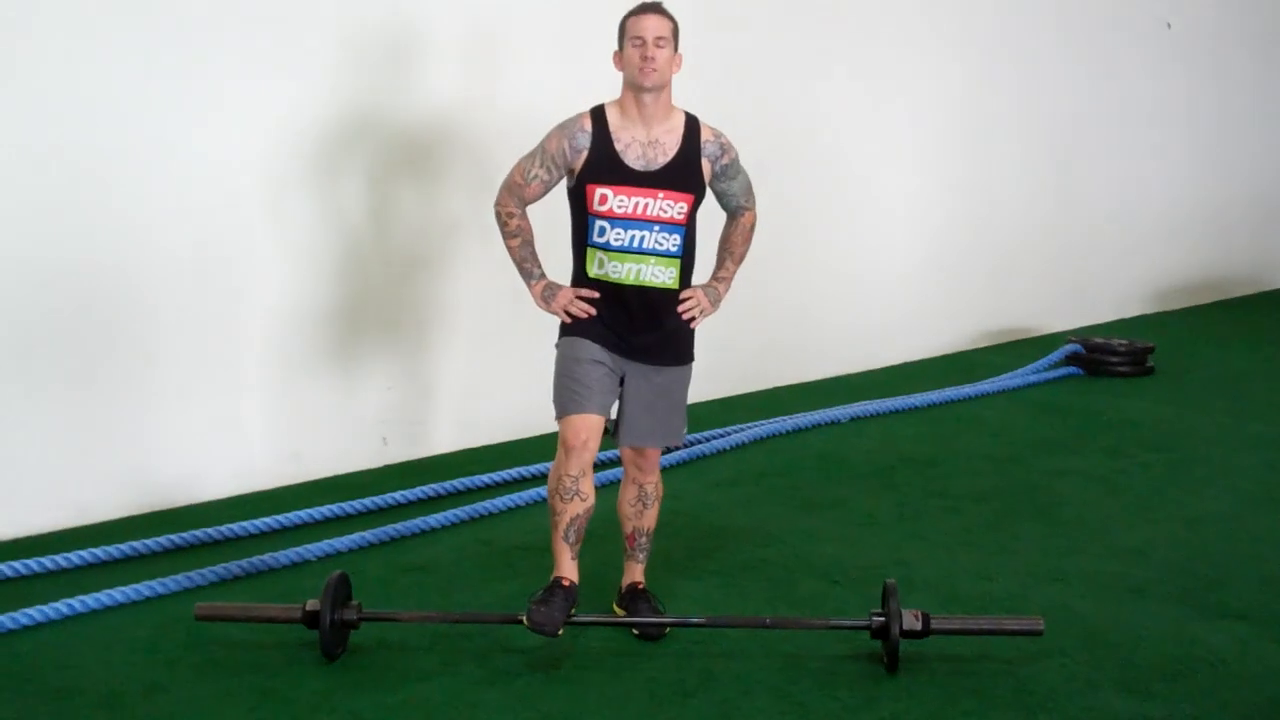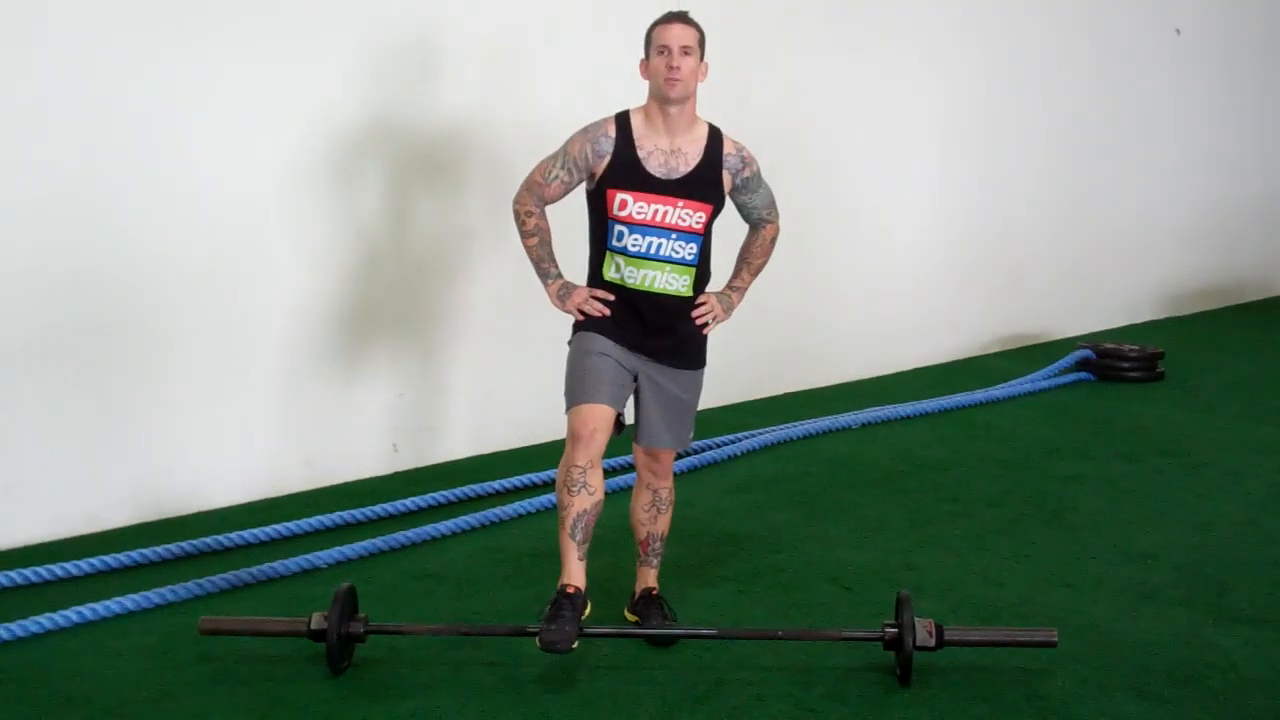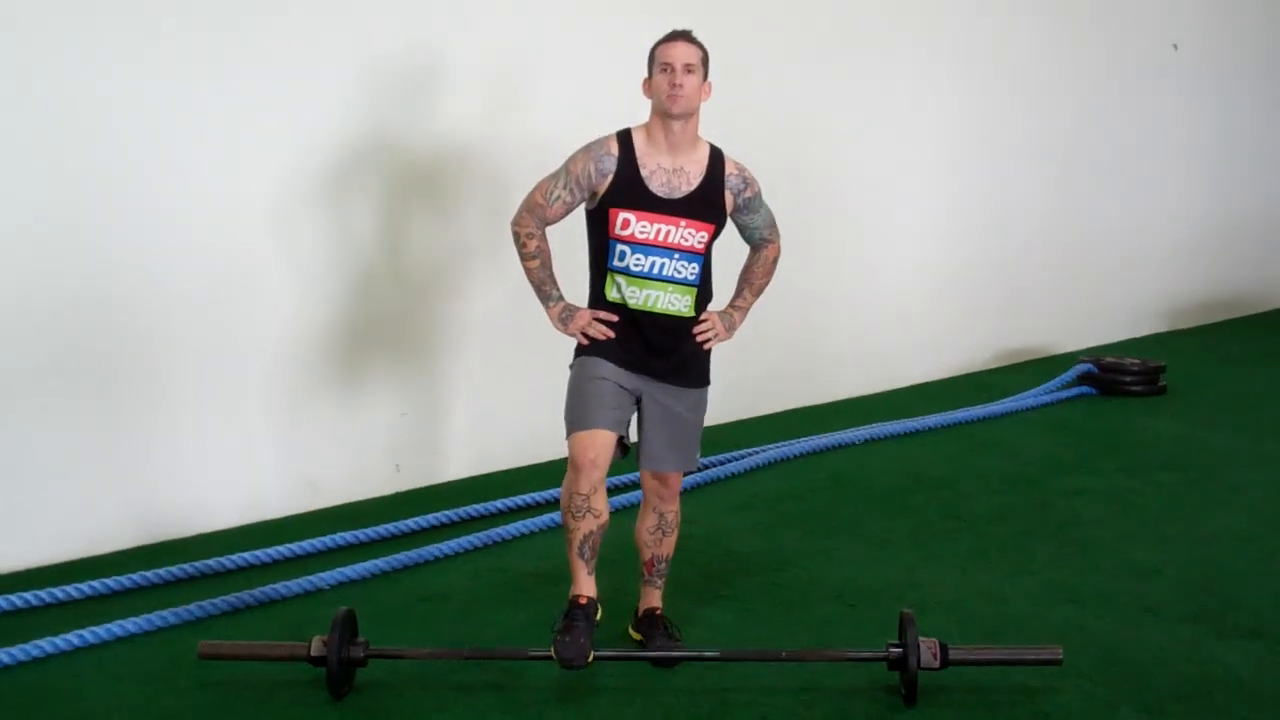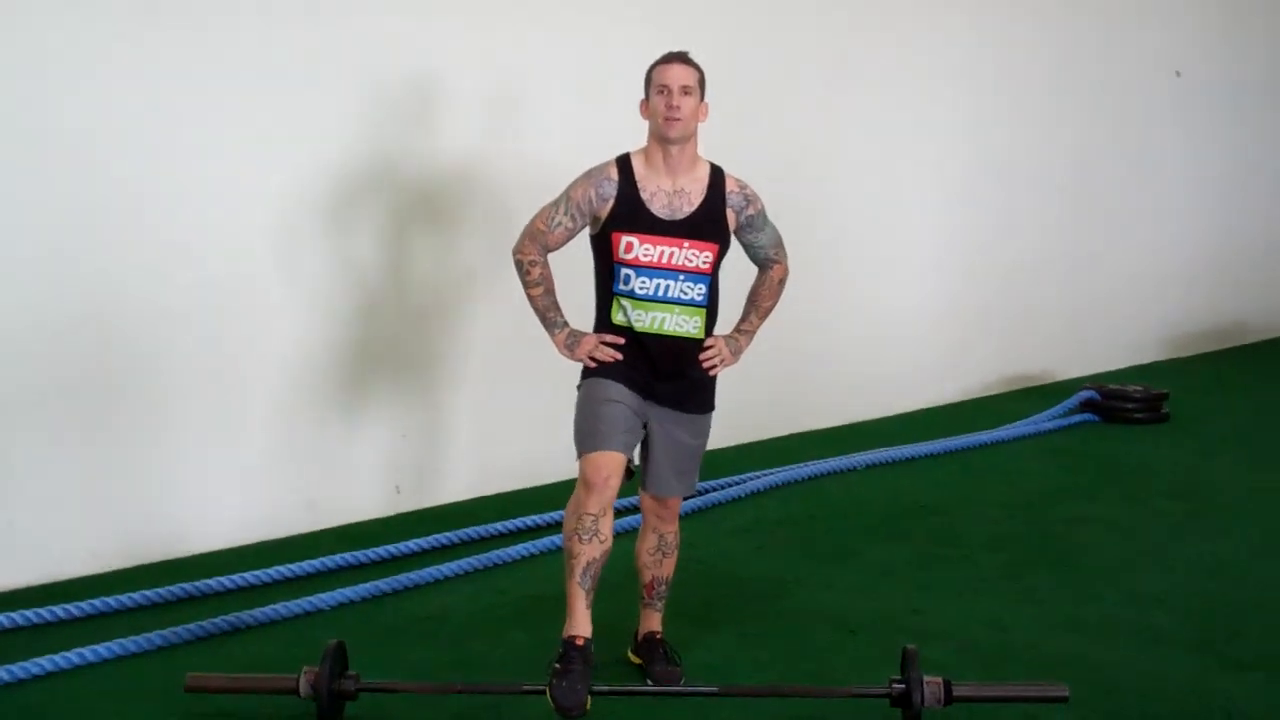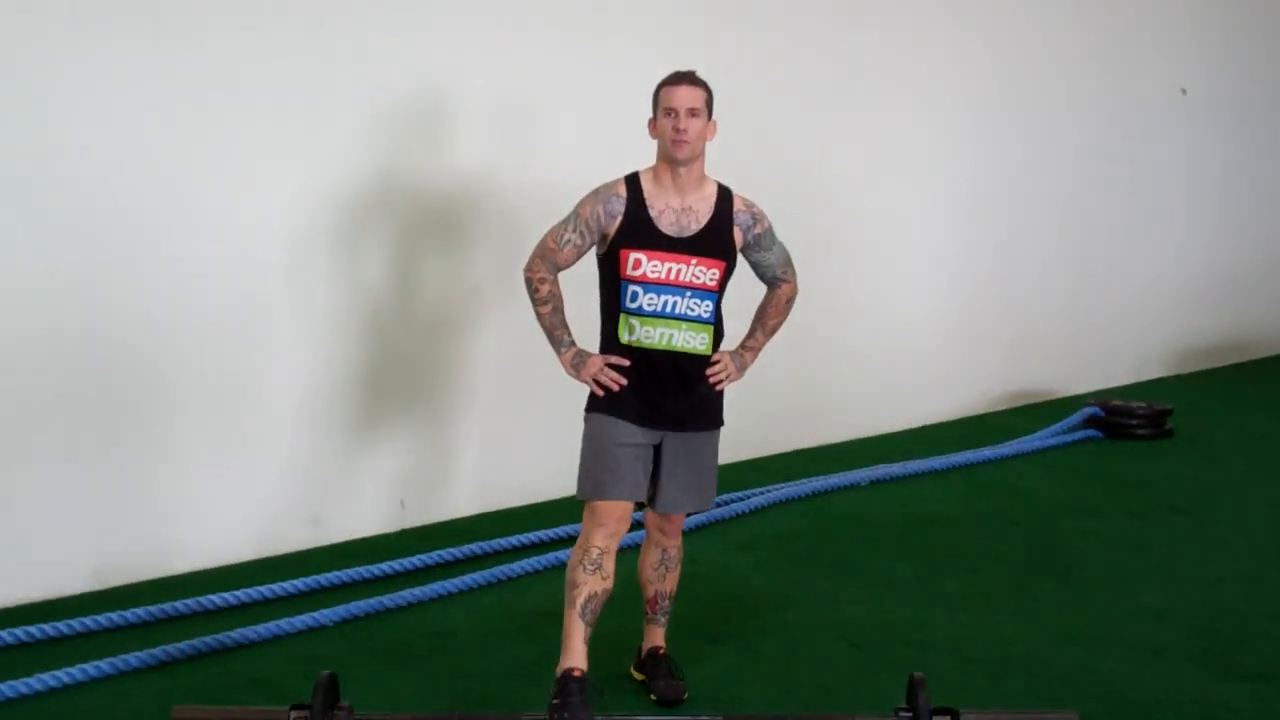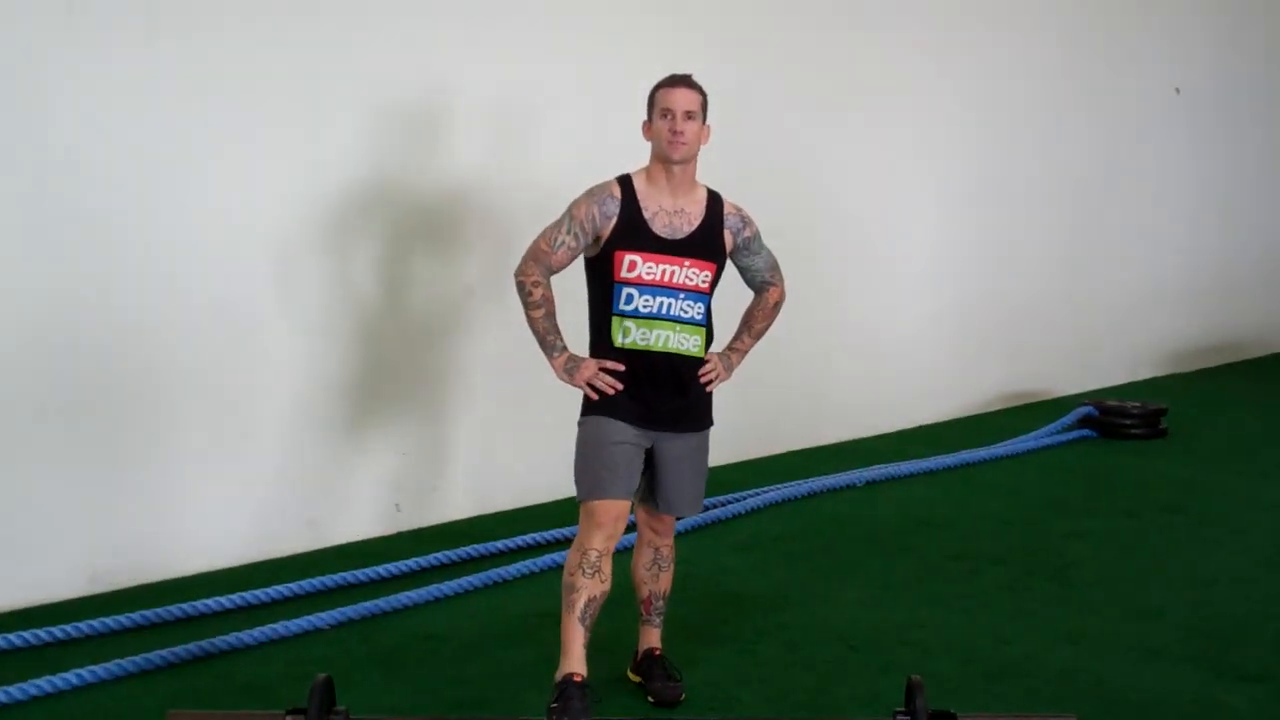
dt=0.4s
person 1, frame 1
left shoulder: (708, 145)
right shoulder: (578, 136)
left elbow: (744, 210)
right elbow: (509, 202)
left wrist: (719, 287)
right wrist: (539, 286)
left hip: (664, 335)
right hip: (592, 326)
left knee: (644, 461)
right knee: (578, 443)
left ankle: (634, 585)
right ankle: (564, 579)
person 1, frame 2
left shoulder: (729, 156)
right shoulder: (601, 140)
left elbow: (767, 222)
right elbow: (527, 200)
left wrist: (732, 295)
right wrist: (554, 284)
left hip: (678, 338)
right hip: (605, 324)
left knee: (657, 463)
right knee: (586, 435)
left ankle: (645, 591)
right ankle: (571, 589)
person 1, frame 3
left shoulder: (731, 177)
right shoulder: (604, 159)
left elbow: (768, 244)
right elbow: (527, 221)
left wrist: (735, 314)
right wrist: (556, 307)
left hip: (682, 359)
right hip: (609, 348)
left knee: (663, 486)
right knee: (588, 463)
left ankle: (650, 610)
right ankle: (582, 597)
person 1, frame 4
left shoulder: (733, 195)
right shoulder: (605, 183)
left elbow: (775, 264)
right elbow: (529, 248)
left wrist: (740, 338)
right wrist: (562, 334)
left hip: (687, 382)
right hip: (615, 370)
left knee: (664, 507)
right knee: (597, 483)
left ankle: (650, 633)
right ankle: (577, 637)
person 1, frame 5
left shoulder: (740, 215)
right shoulder: (613, 202)
left elbow: (784, 282)
right elbow: (539, 267)
left wrist: (745, 355)
right wrist: (569, 353)
left hip: (694, 402)
right hip: (620, 397)
left knee: (667, 525)
right knee: (605, 524)
left ankle: (653, 649)
person 1, frame 6
left shoulder: (728, 219)
right shoulder: (606, 203)
left elbow: (771, 287)
right elbow: (531, 271)
left wrist: (732, 356)
right wrist: (560, 358)
left hip: (685, 404)
right hip: (616, 399)
left knee: (659, 526)
right knee: (602, 524)
left ankle: (649, 652)
